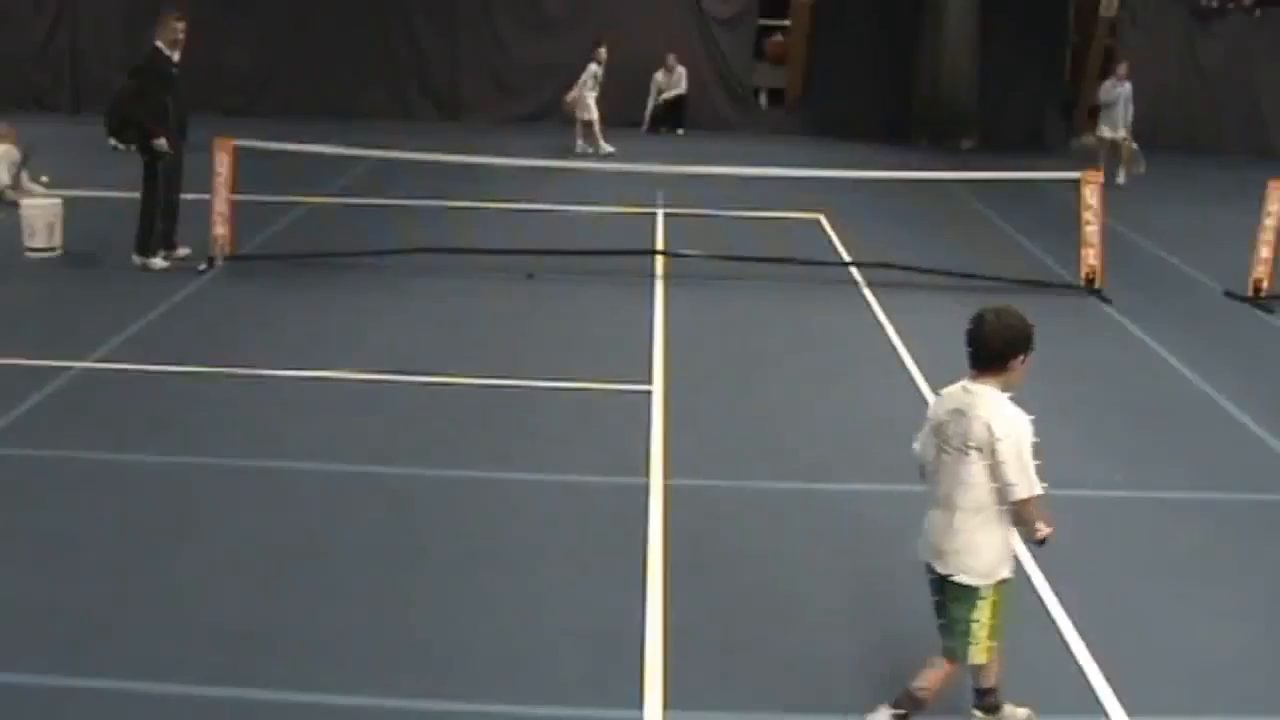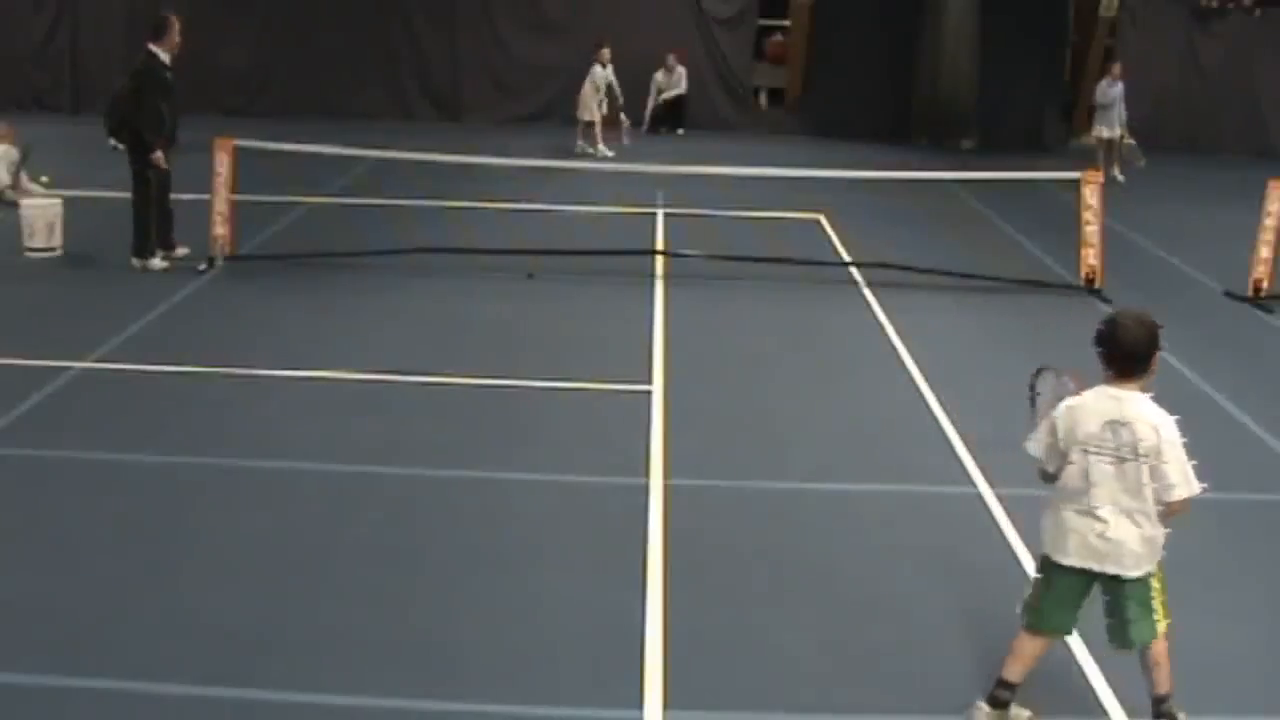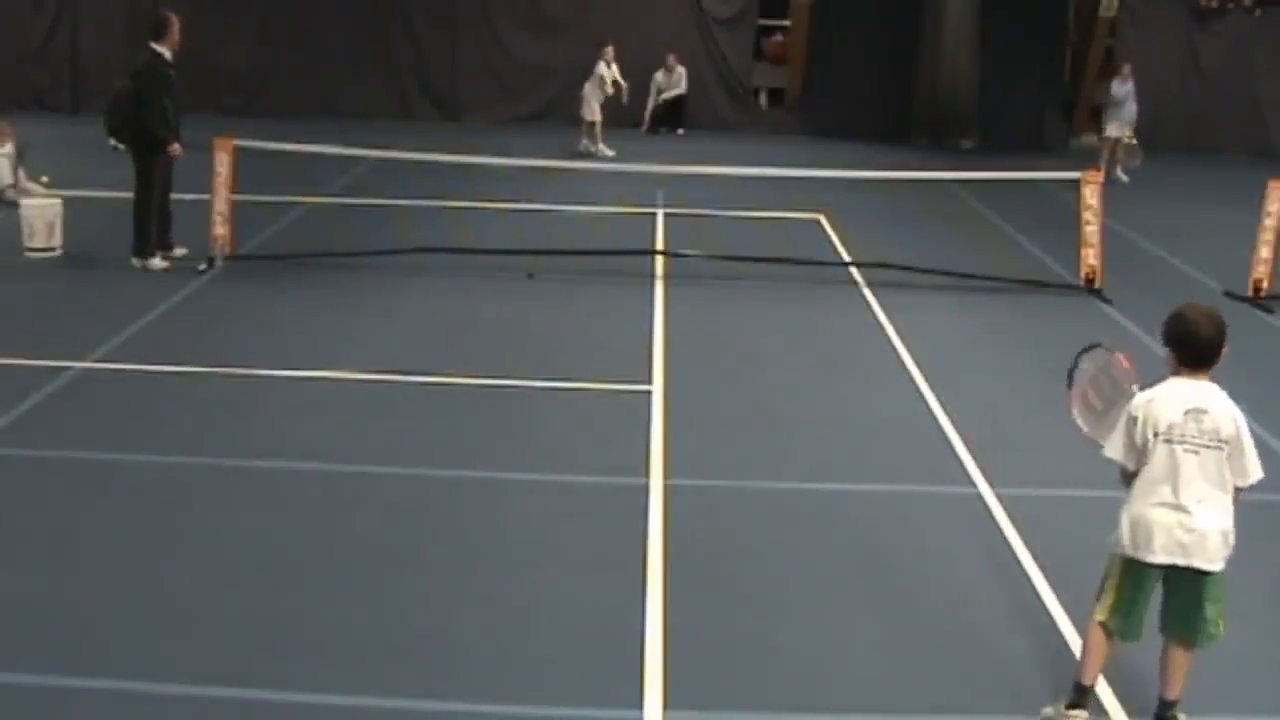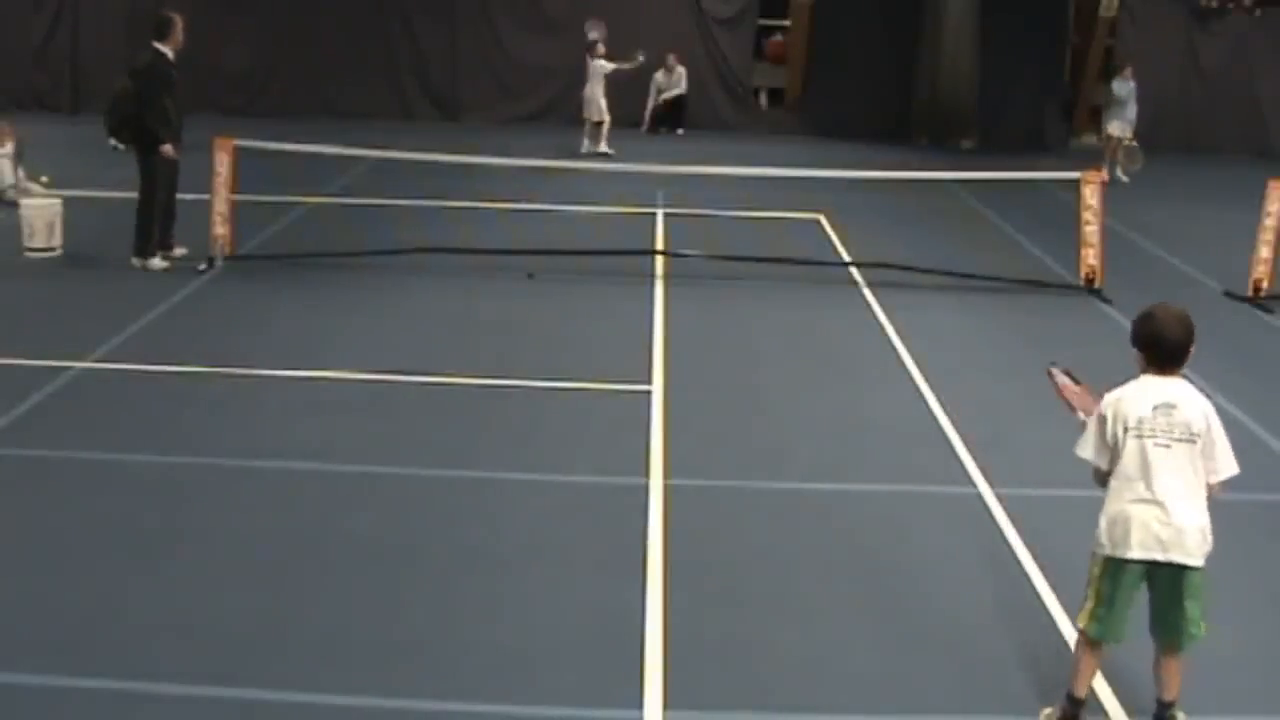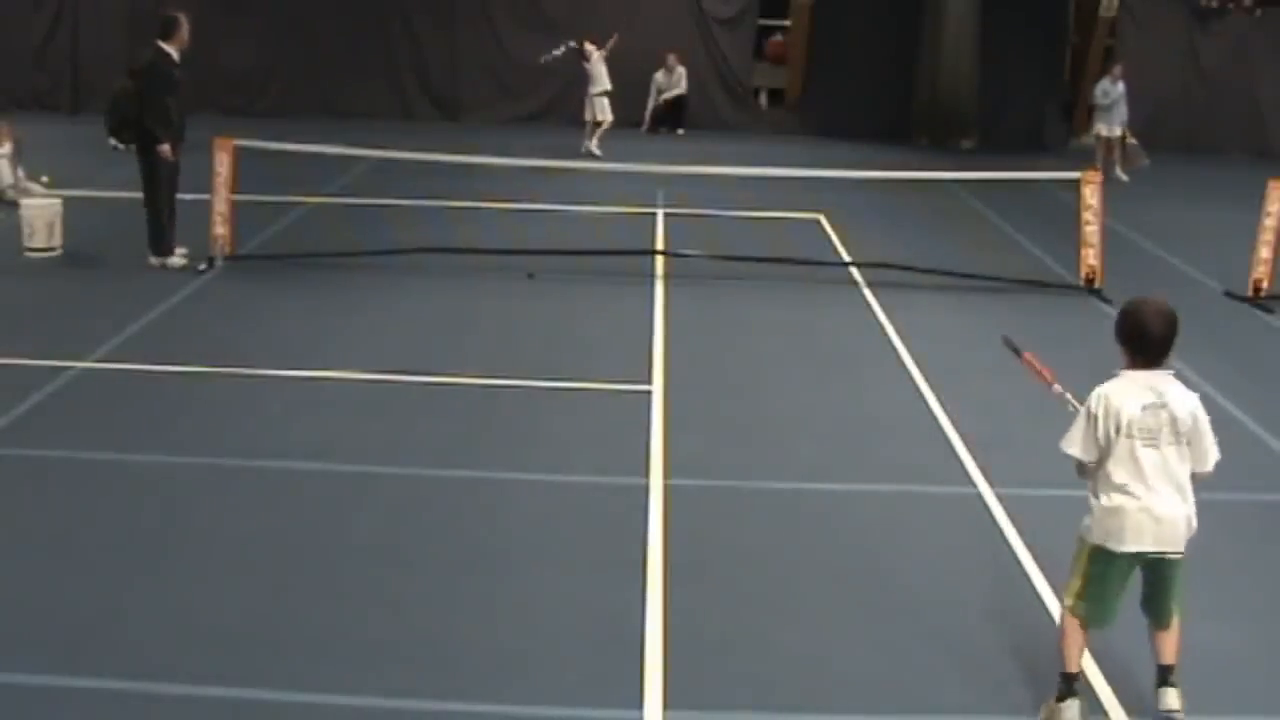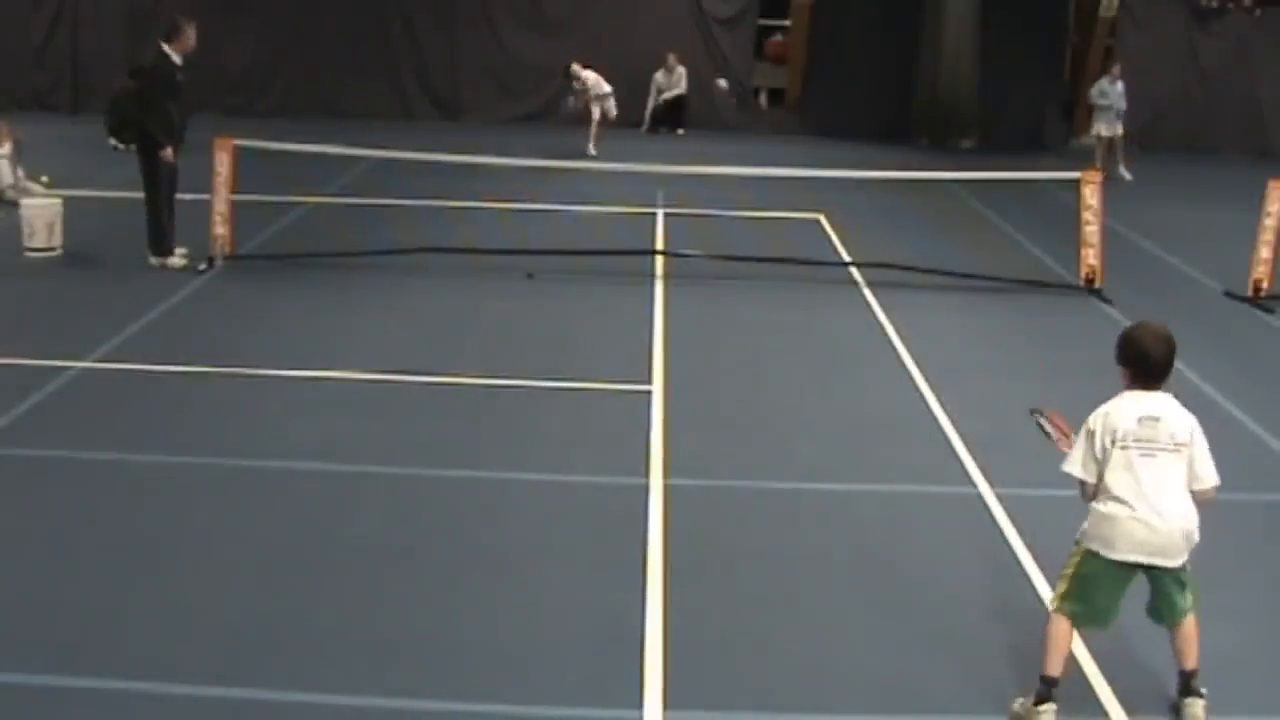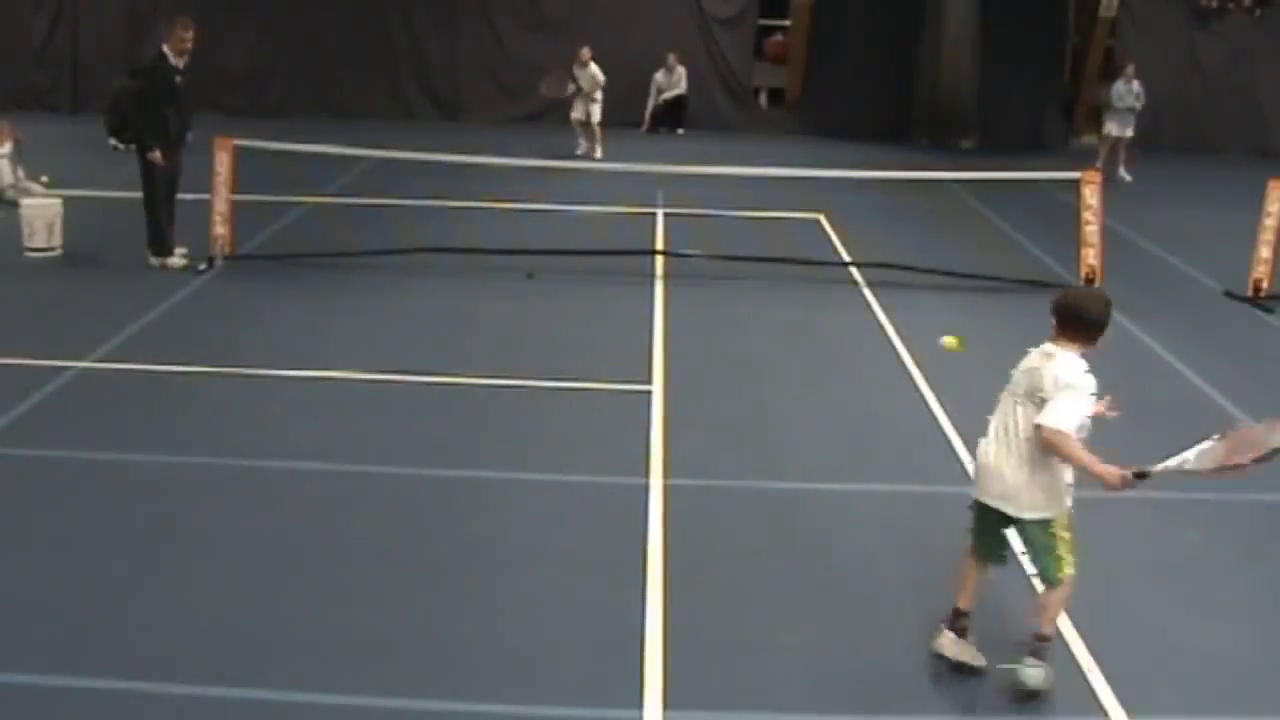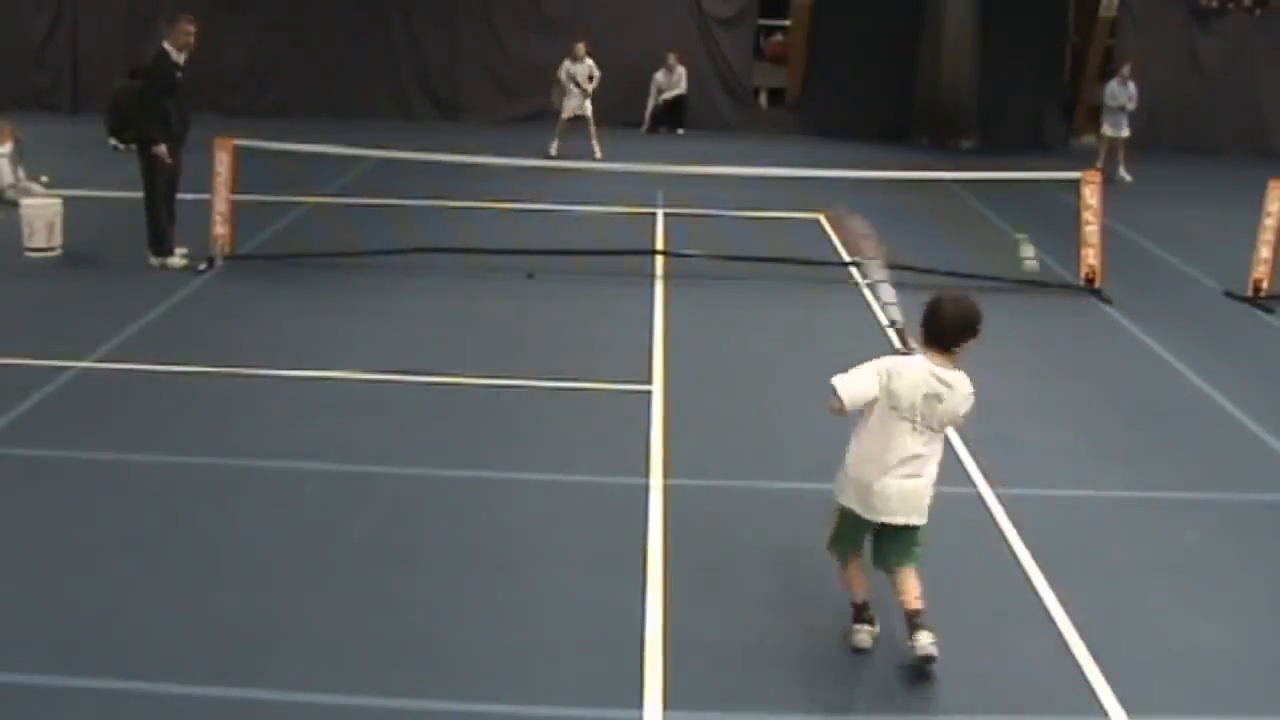
dt=0.5s
person 1, frame 1
left shoulder: (943, 401)
right shoulder: (1008, 421)
right elbow: (1022, 501)
right wrist: (1038, 527)
left hip: (941, 541)
right hip: (979, 552)
left knee: (972, 633)
right knee: (959, 651)
person 1, frame 2
left shoulder: (1071, 410)
right shoulder: (1158, 424)
left elbow: (1049, 472)
right elbow: (1176, 502)
right wrist: (1150, 514)
left hip: (1071, 540)
right hip: (1132, 547)
left knee: (1040, 625)
right knee: (1152, 633)
person 1, frame 3
left shoulder: (1146, 403)
right shoulder: (1230, 413)
left elbow: (1127, 474)
right elbow: (1237, 488)
left hip: (1146, 530)
right hip: (1204, 539)
left knee: (1106, 619)
right knee: (1182, 634)
person 1, frame 4
left shoulder: (1116, 401)
right shoulder: (1201, 408)
left elbow: (1101, 474)
right elbow: (1212, 484)
left hip: (1125, 529)
right hip: (1184, 535)
left knee: (1094, 628)
right knee: (1172, 637)
person 1, frame 5
left shoulder: (1105, 397)
right shoulder: (1187, 401)
left elbow: (1085, 468)
right elbow: (1201, 473)
left hip: (1115, 523)
right hip: (1170, 525)
left knee: (1077, 610)
right knee: (1163, 613)
person 1, frame 6
left shoulder: (1104, 416)
right shoulder: (1187, 421)
left elbow: (1088, 490)
right elbow: (1205, 492)
left hip: (1113, 532)
right hip: (1171, 536)
left knee: (1064, 609)
right knee: (1180, 613)
person 1, frame 7
left shoulder: (1033, 358)
right shoulder: (1077, 378)
right elbow: (1049, 434)
left wrist: (1085, 411)
right wrist: (1099, 469)
left hip: (992, 476)
right hip: (1037, 493)
left knee: (978, 555)
right knee: (1059, 576)
left ankle: (954, 633)
right ankle: (1035, 656)
person 1, frame 8
left shoulder: (891, 369)
right shoulder: (962, 390)
left elbow: (839, 404)
left wrist: (864, 400)
right wrist: (916, 354)
left hip: (862, 486)
right hip: (910, 497)
left knee: (848, 551)
right knee: (901, 563)
left ankle: (863, 623)
right ankle: (920, 632)
person 2, frame 1
left shoulder: (172, 62)
right shoulder: (151, 63)
right elbow: (138, 103)
right wrist: (154, 134)
left hip: (173, 139)
right hip: (157, 140)
left knee: (172, 194)
right knee: (155, 195)
left ankle: (167, 244)
right ankle: (144, 252)
person 2, frame 2
left shoulder: (161, 65)
right shoulder: (147, 68)
right elbow: (141, 113)
right wrist: (152, 147)
left hip: (160, 144)
right hip: (147, 147)
left knee: (162, 195)
right knee: (147, 198)
left ankle: (165, 244)
right ankle: (142, 254)
person 2, frame 3
left shoulder: (161, 63)
right shoulder: (151, 66)
right elbow: (150, 110)
left wrist: (170, 139)
right wrist: (168, 140)
left hip: (161, 141)
right hip: (150, 143)
left knee: (162, 195)
right knee: (148, 197)
left ankle: (163, 244)
right ankle: (143, 253)
person 2, frame 4
left shoulder: (163, 62)
right shoulder: (152, 65)
right elbow: (149, 107)
right wrist: (162, 140)
left hip: (166, 140)
right hip: (154, 143)
left knee: (167, 194)
right knee: (152, 195)
left ankle: (164, 244)
right ankle: (143, 253)
person 2, frame 5
left shoulder: (168, 61)
right shoulder: (155, 64)
right elbow: (150, 106)
right wrist: (160, 140)
left hip: (169, 140)
right hip: (156, 143)
left knee: (168, 195)
right knee: (158, 196)
left ankle: (166, 245)
right ankle: (160, 252)
person 2, frame 6
left shoulder: (171, 64)
right shoulder: (158, 67)
right elbow: (152, 110)
right wrist: (162, 144)
left hip: (169, 141)
right hip: (156, 144)
left knee: (167, 195)
right knee: (158, 197)
left ankle: (166, 244)
right ankle: (160, 252)
person 2, frame 7
left shoulder: (180, 65)
right shoulder: (156, 68)
right elbow: (146, 109)
left wrist: (185, 129)
right wrist: (151, 146)
left hip: (174, 141)
right hip: (156, 145)
left knee: (168, 195)
right knee: (157, 197)
left ankle: (167, 245)
right ankle: (160, 252)
person 2, frame 8
left shoulder: (179, 62)
right shoulder: (158, 65)
right elbow: (148, 105)
left wrist: (180, 133)
right wrist: (156, 141)
left hip: (173, 140)
right hip: (157, 143)
left knee: (168, 194)
right knee: (157, 196)
left ankle: (166, 245)
right ankle: (160, 252)
